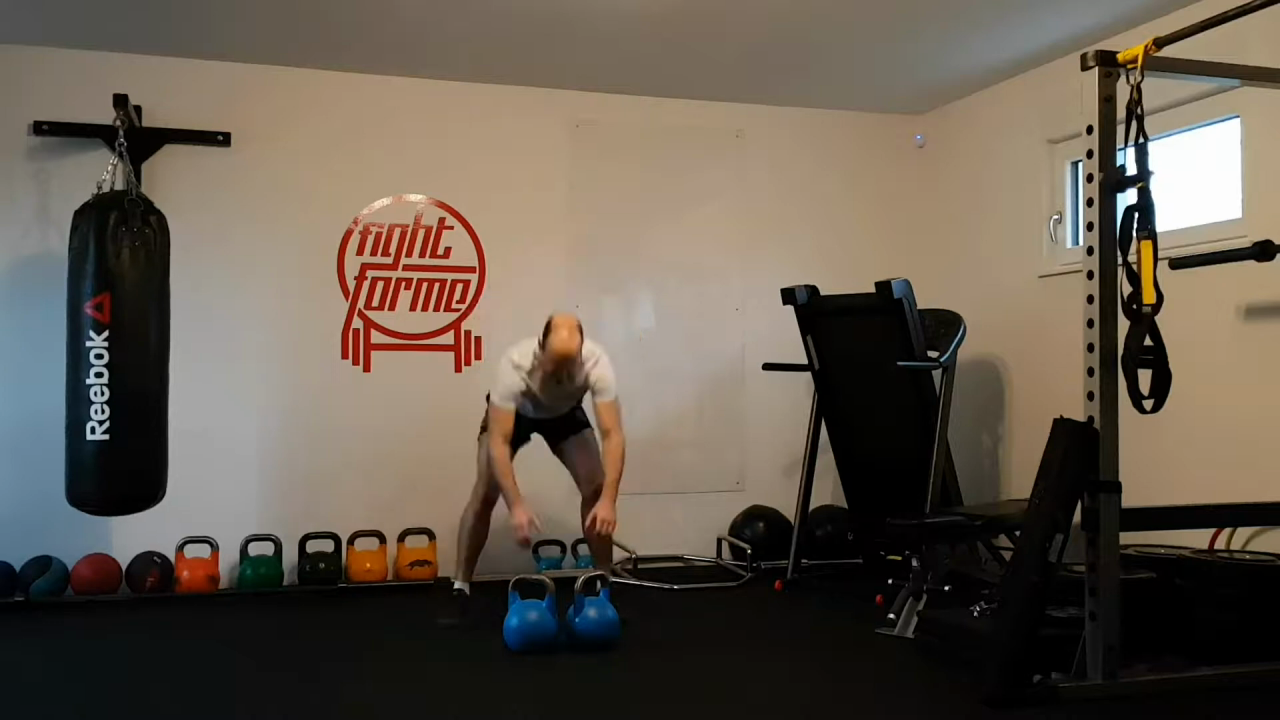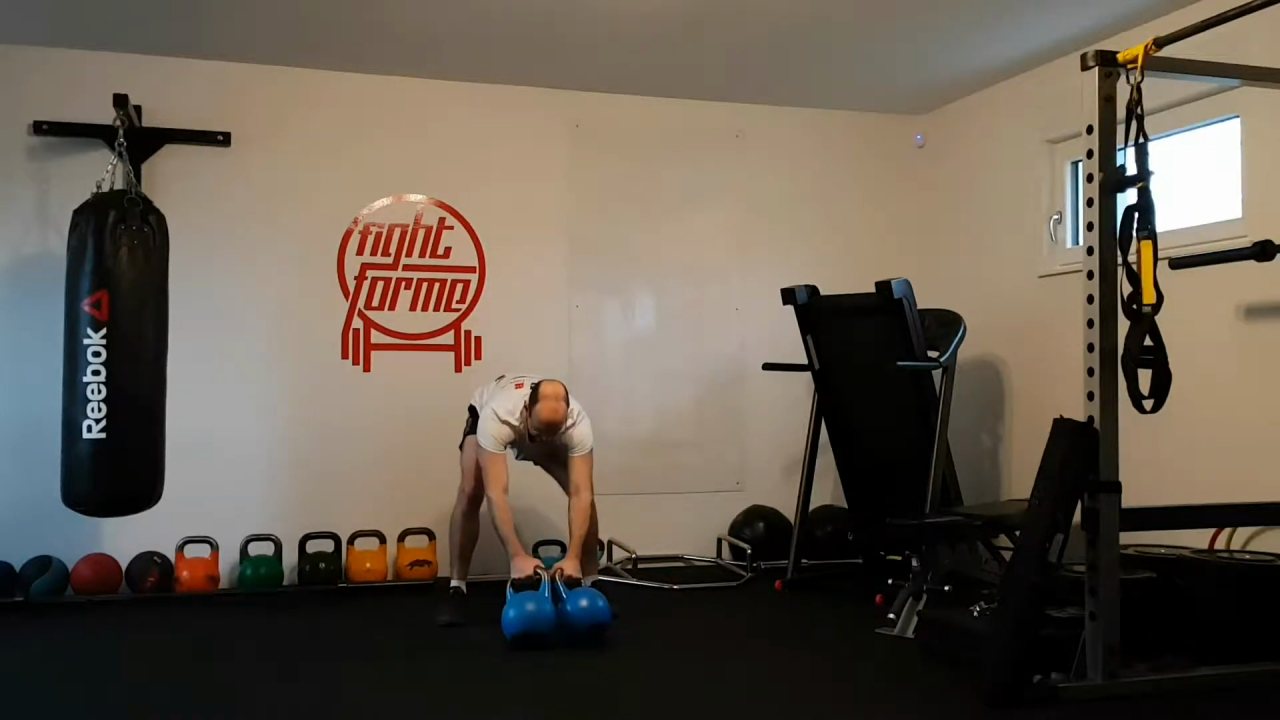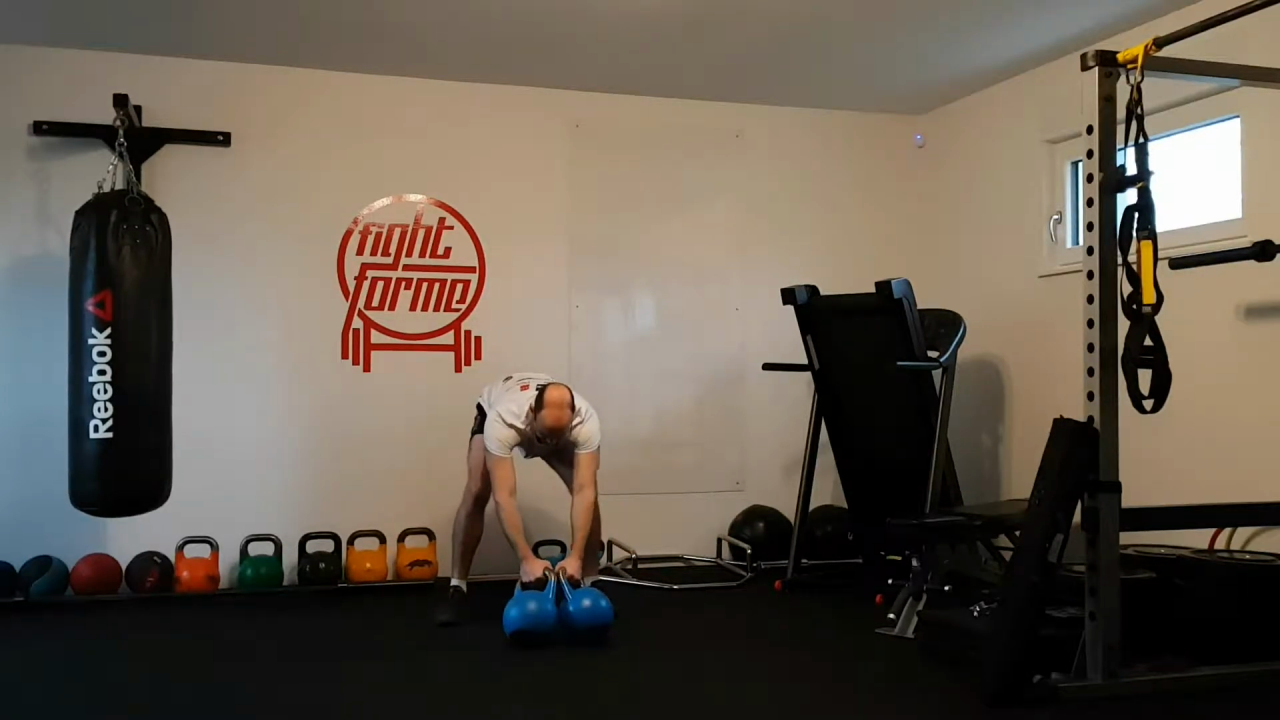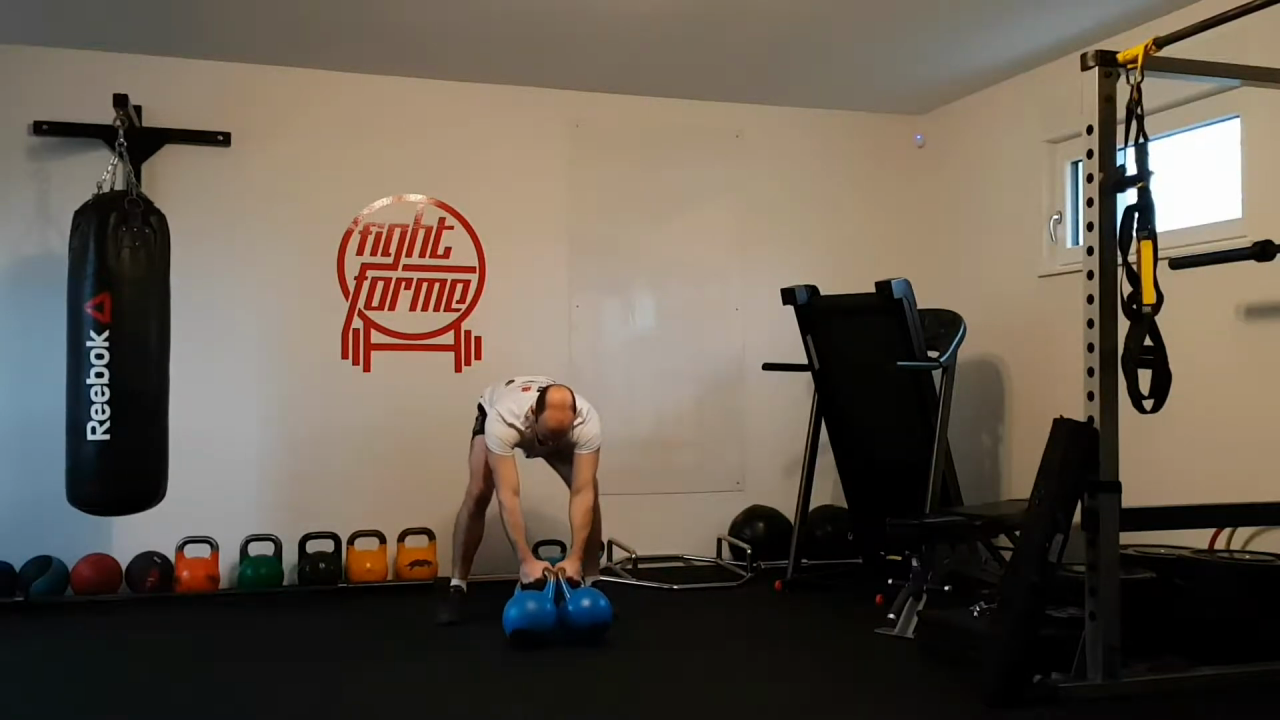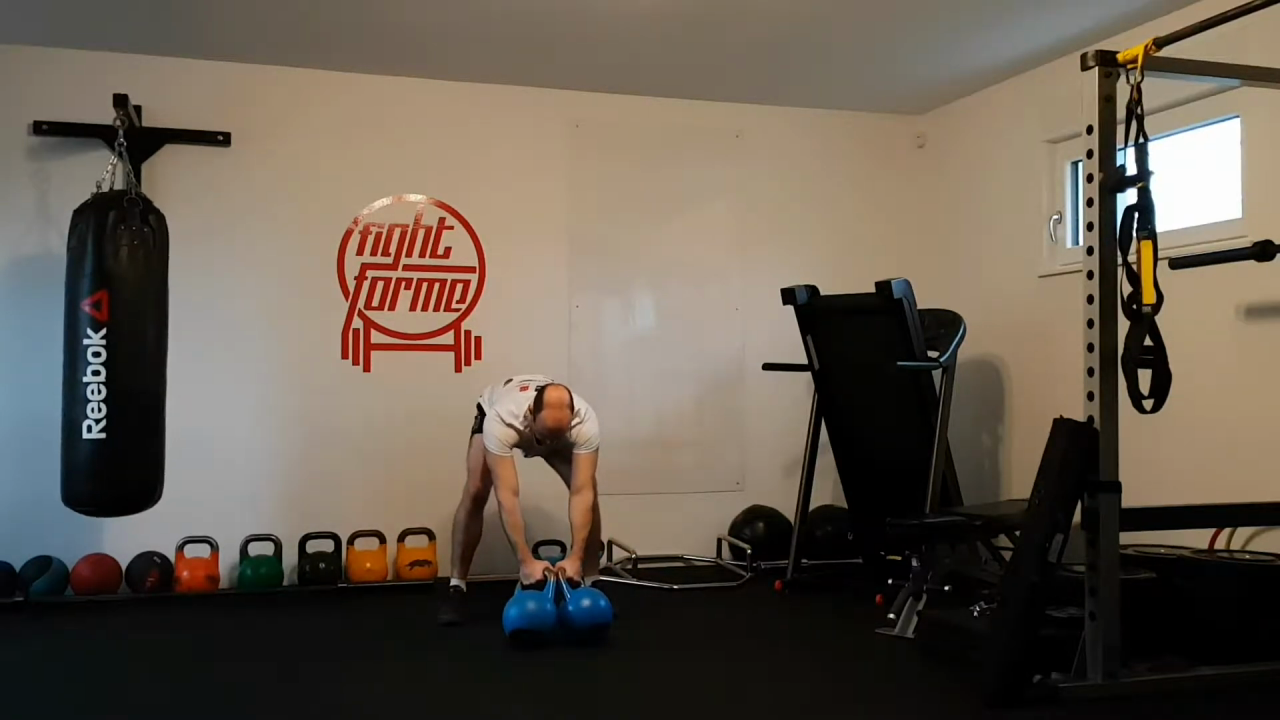
dt=0.7s
person 1, frame 1
left shoulder: (596, 364)
right shoulder: (514, 366)
left elbow: (612, 435)
right elbow: (498, 442)
left wrist: (608, 499)
right wrist: (516, 506)
left hip: (565, 414)
right hip: (513, 412)
left knee: (595, 490)
right knee: (485, 494)
right ankle: (460, 589)
person 1, frame 2
left shoulder: (577, 423)
right shoulder: (495, 417)
left elbow: (581, 494)
right elbow: (496, 493)
left wrist: (573, 556)
right wrist: (517, 556)
left knee: (584, 493)
right knee: (470, 493)
left ankle: (591, 584)
right ankle: (457, 589)
person 1, frame 3
left shoulder: (586, 421)
right shoulder: (502, 420)
left elbow: (583, 491)
right elbow: (504, 496)
left wrist: (575, 556)
right wrist: (527, 558)
left hip: (555, 423)
right hip: (493, 409)
left knee: (588, 489)
right knee: (476, 493)
left ankle: (592, 584)
right ankle: (457, 589)
person 1, frame 4
left shoulder: (587, 422)
right shoulder: (502, 420)
left elbow: (582, 493)
right elbow: (508, 495)
left wrist: (575, 557)
right wrist: (526, 560)
left hip: (555, 424)
left knee: (591, 490)
right knee: (478, 494)
left ankle: (592, 584)
right ankle: (457, 588)
person 1, frame 5
left shoulder: (585, 422)
right shoulder: (500, 420)
left elbow: (582, 492)
right elbow: (507, 495)
left wrist: (575, 557)
right wrist: (526, 560)
left hip: (556, 422)
right hip: (493, 408)
left knee: (589, 489)
right knee: (475, 493)
left ankle: (591, 584)
right ankle: (456, 588)
